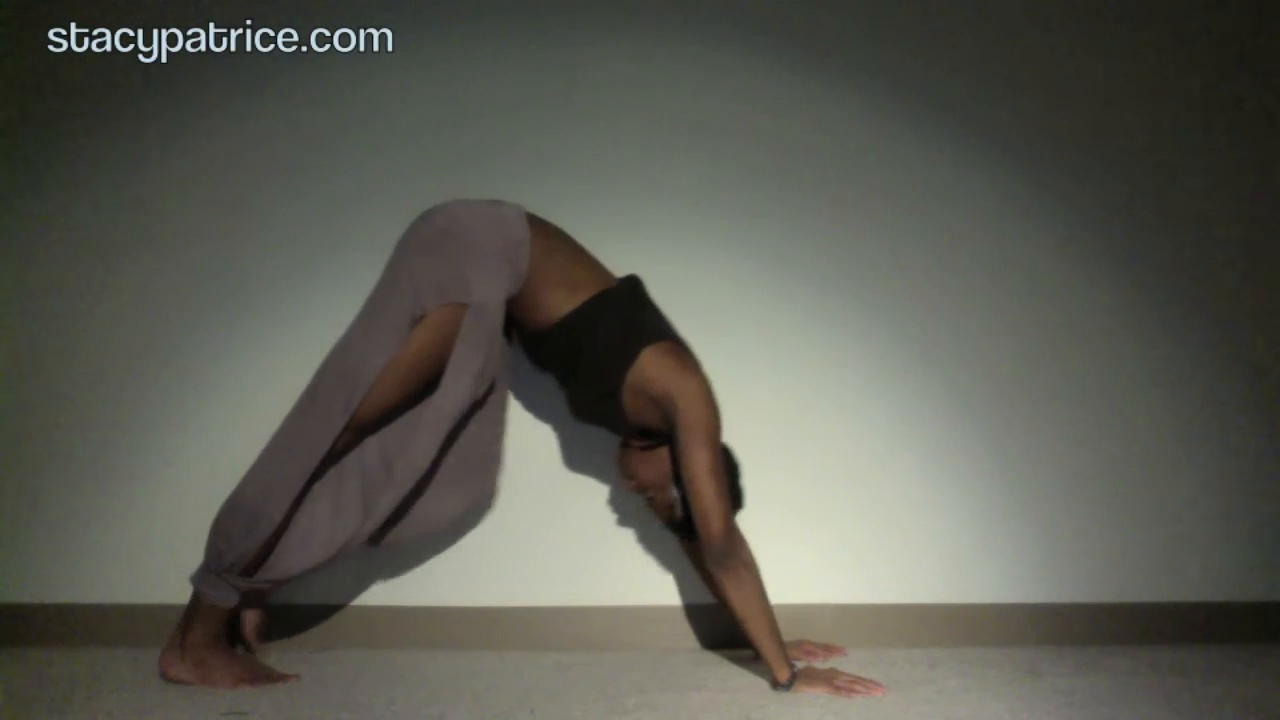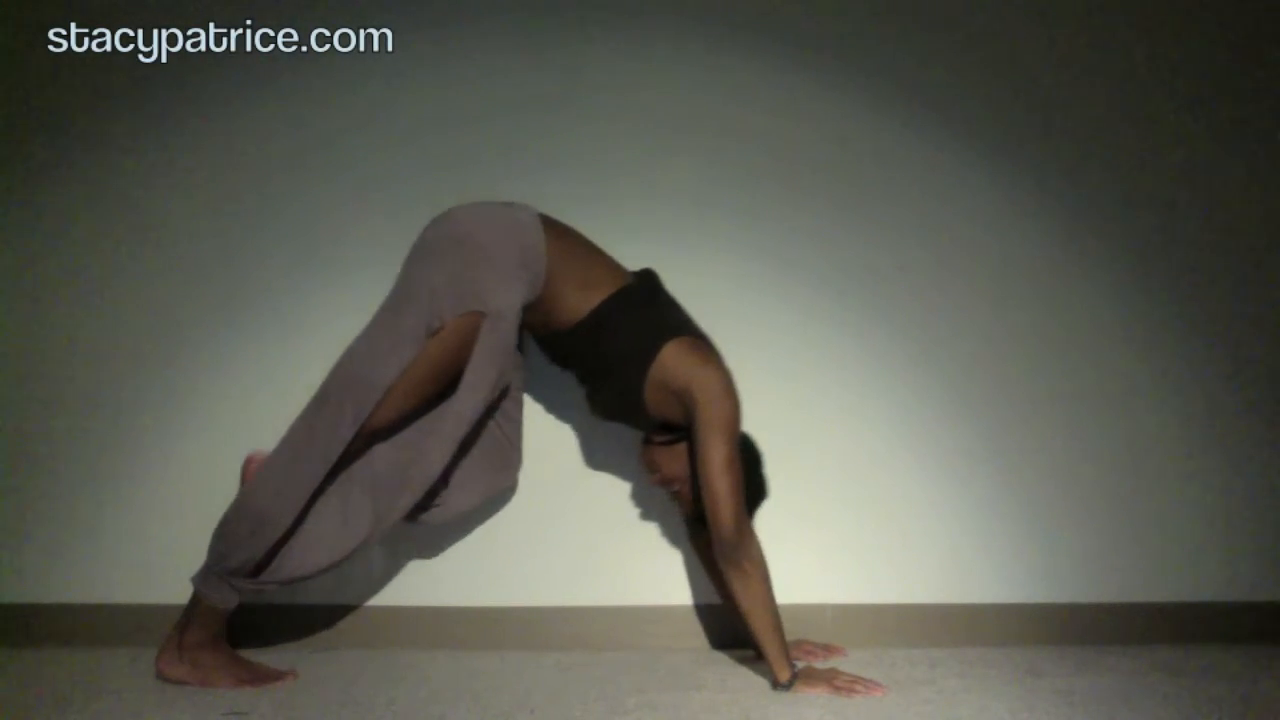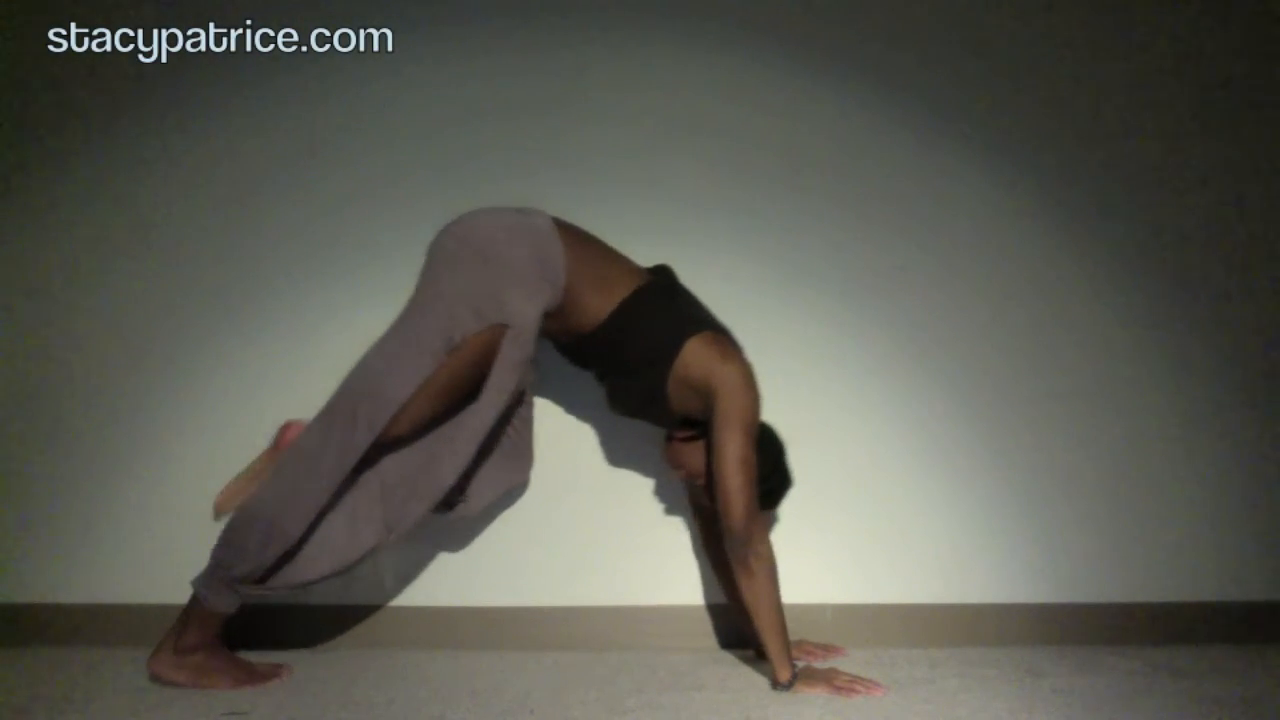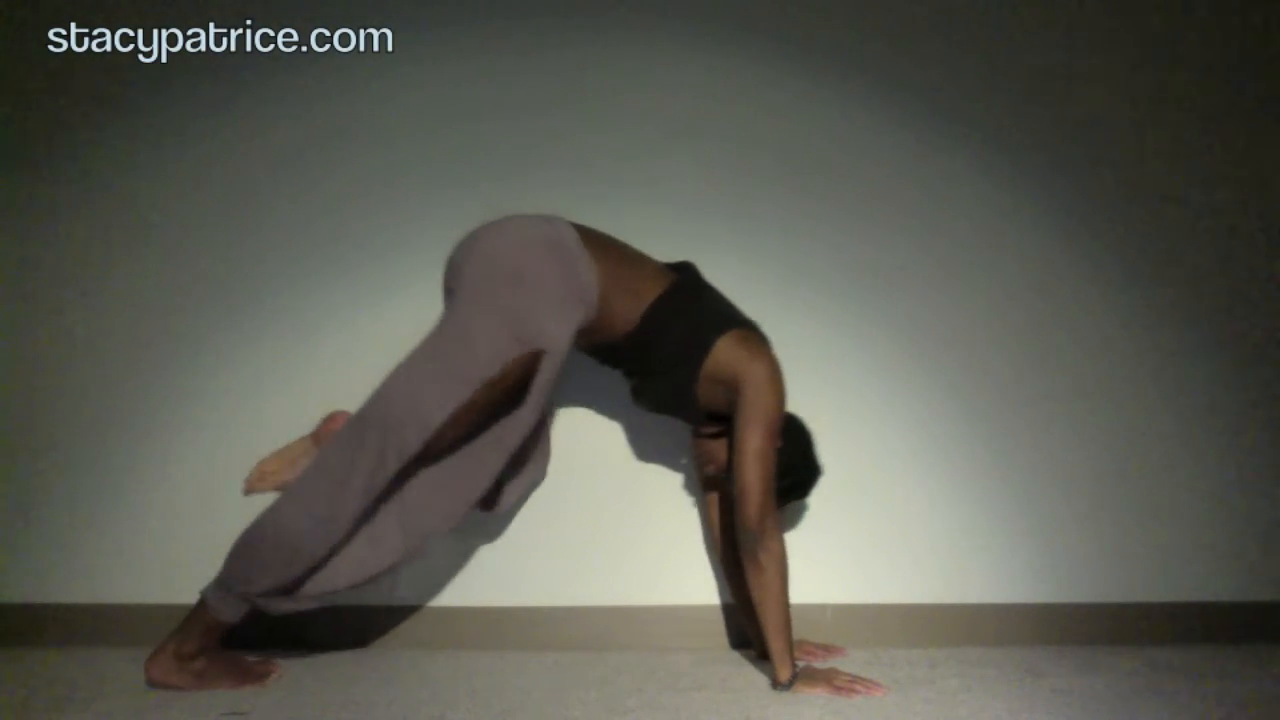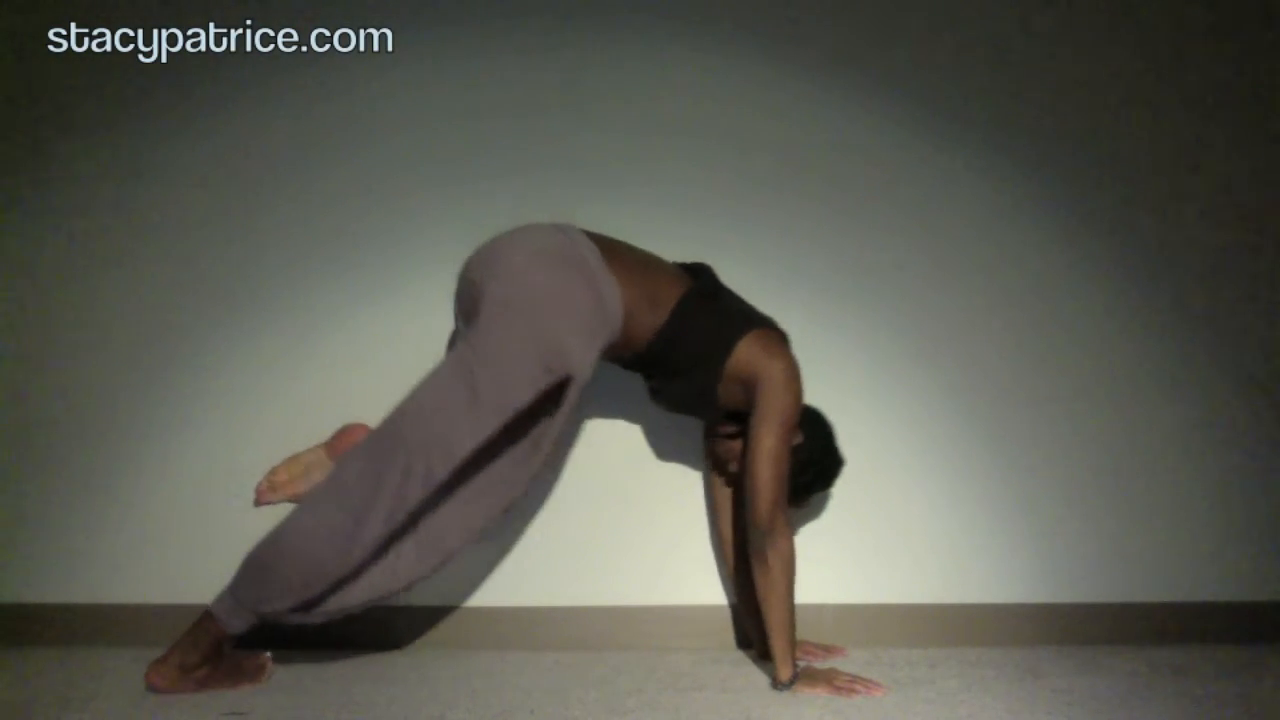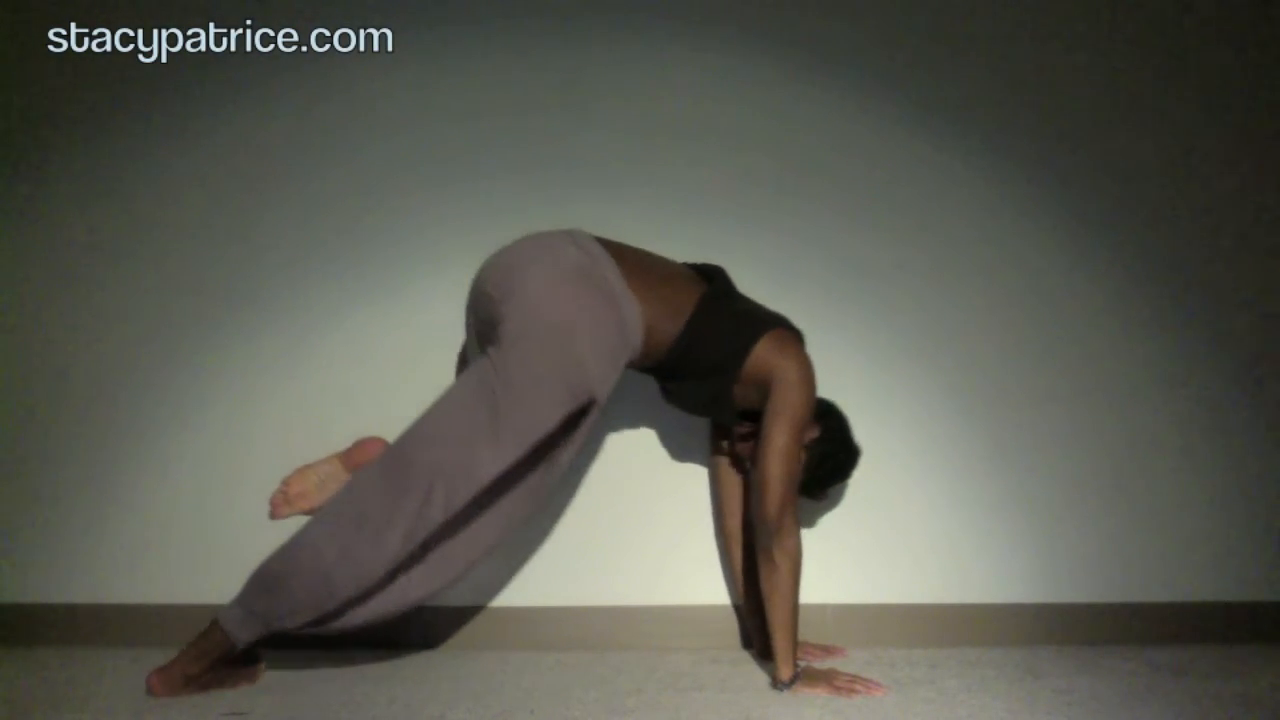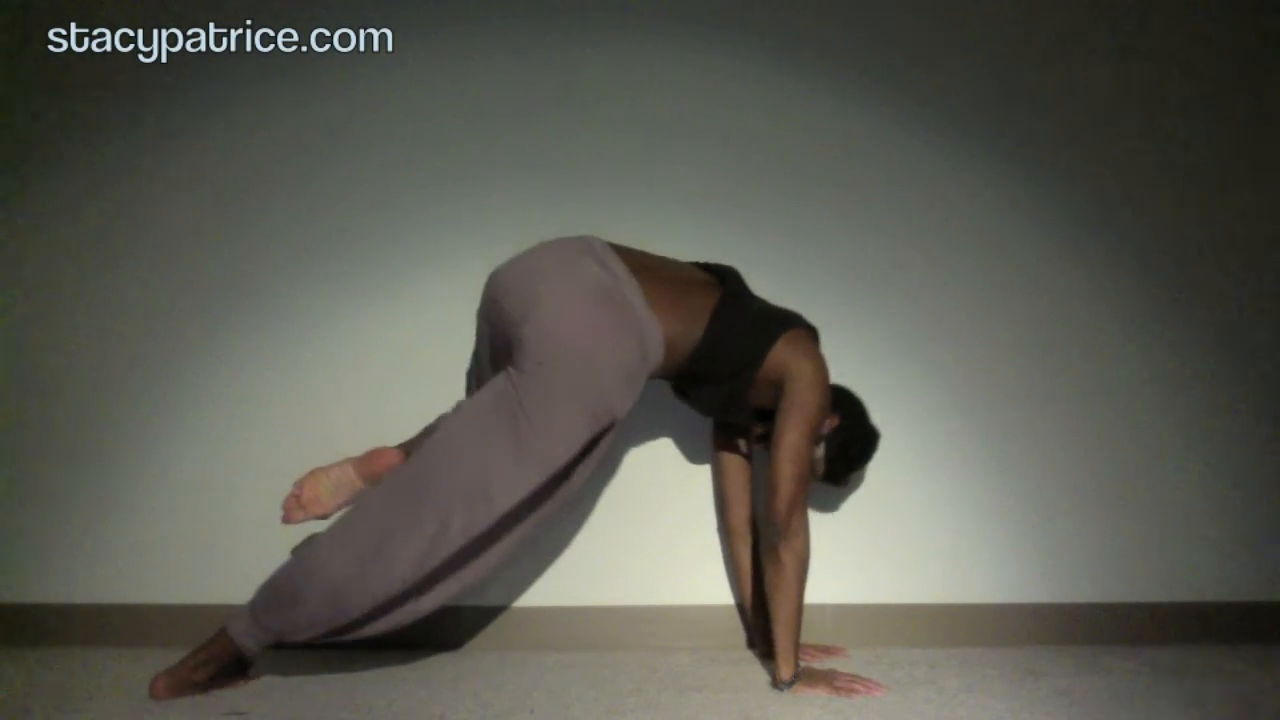
dt=0.3s
person 1, frame 1
left shoulder: (651, 409)
right shoulder: (682, 395)
left elbow: (701, 537)
right elbow: (722, 545)
left wrist: (770, 646)
right wrist: (784, 671)
left hip: (483, 284)
right hip: (472, 255)
left knee: (455, 476)
right knee: (335, 434)
left ankle: (250, 578)
right ankle: (195, 638)
person 1, frame 2
left shoulder: (674, 405)
right shoulder: (704, 390)
left elbow: (712, 536)
right elbow: (732, 541)
left wrist: (772, 645)
right wrist: (784, 672)
left hip: (491, 279)
right hip: (486, 259)
left knee: (478, 470)
right knee: (345, 437)
left ankle: (282, 483)
right ankle: (193, 638)
person 1, frame 3
left shoulder: (697, 399)
right shoulder: (726, 382)
left elbow: (716, 526)
right elbow: (742, 534)
left wrist: (770, 641)
right wrist: (787, 671)
left hip: (510, 277)
right hip: (503, 263)
left knee: (490, 471)
right knee: (358, 444)
left ankle: (314, 453)
right ankle: (188, 641)
person 1, frame 4
left shoulder: (718, 389)
right shoulder: (754, 377)
left elbow: (725, 517)
right elbow: (756, 531)
left wrist: (770, 638)
right wrist: (788, 671)
left hip: (523, 267)
right hip: (534, 280)
left knee: (498, 472)
right knee: (381, 462)
left ankle: (345, 439)
right ankle: (189, 646)
person 1, frame 5
left shoulder: (732, 384)
right shoulder: (773, 374)
left elbow: (730, 515)
right elbow: (766, 527)
left wrist: (765, 635)
right wrist: (788, 670)
left hip: (528, 266)
right hip: (553, 297)
left knee: (482, 473)
right knee: (403, 479)
left ankle: (365, 451)
right ankle: (192, 654)
person 1, frame 6
left shoulder: (739, 383)
right shoulder: (788, 372)
left elbow: (734, 517)
right elbow: (772, 527)
left wrist: (764, 634)
right wrist: (788, 670)
left hip: (536, 268)
right hip: (570, 318)
right knee: (423, 493)
left ankle: (375, 463)
right ankle: (204, 656)
person 1, frame 7
left shoulder: (748, 366)
right shoulder: (802, 371)
left elbow: (738, 513)
right elbow: (783, 526)
left wrist: (766, 631)
right wrist: (788, 668)
left hip: (547, 273)
right hip: (587, 337)
left knee: (492, 436)
right knee: (441, 509)
left ankle: (395, 462)
right ankle: (220, 652)
